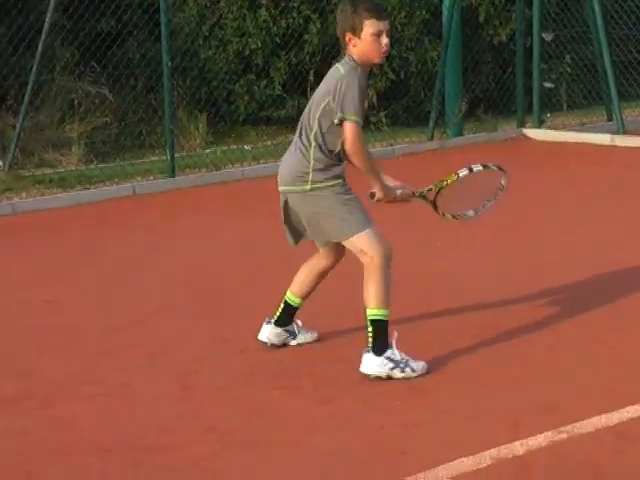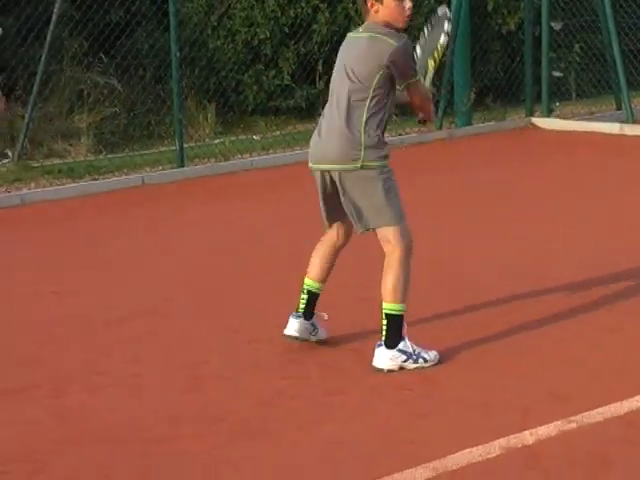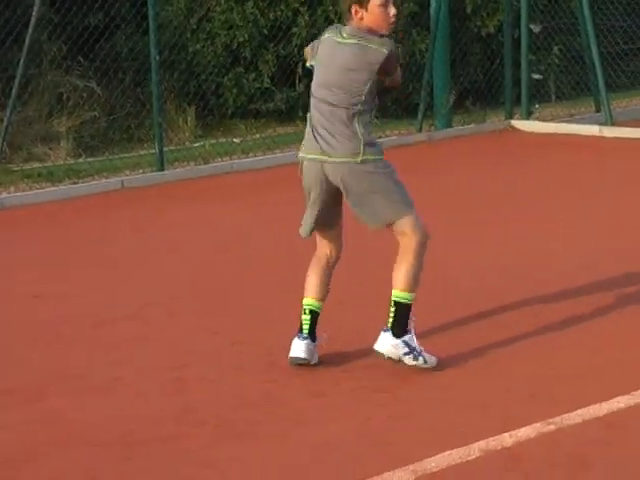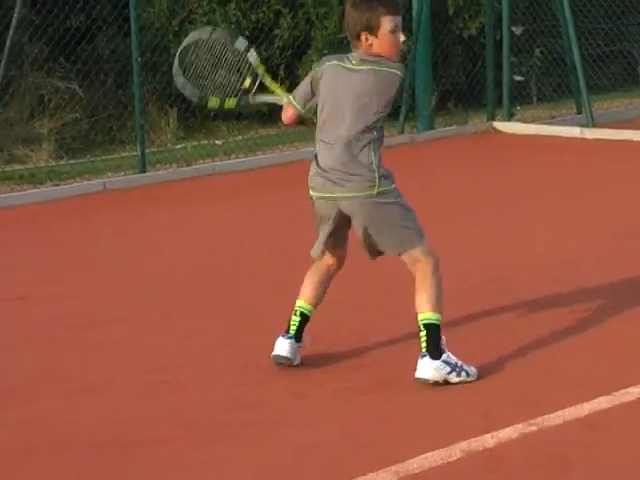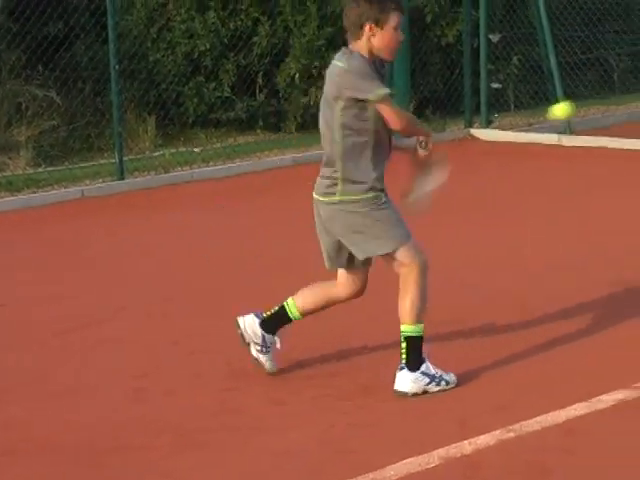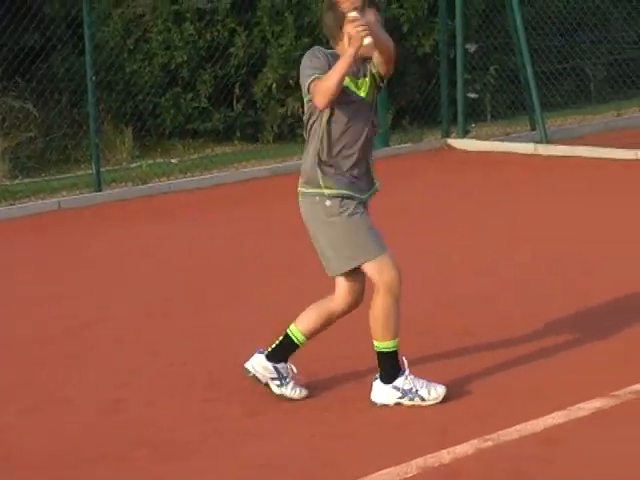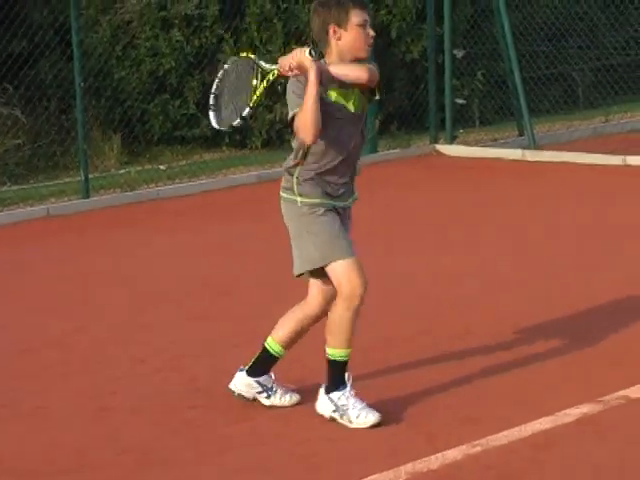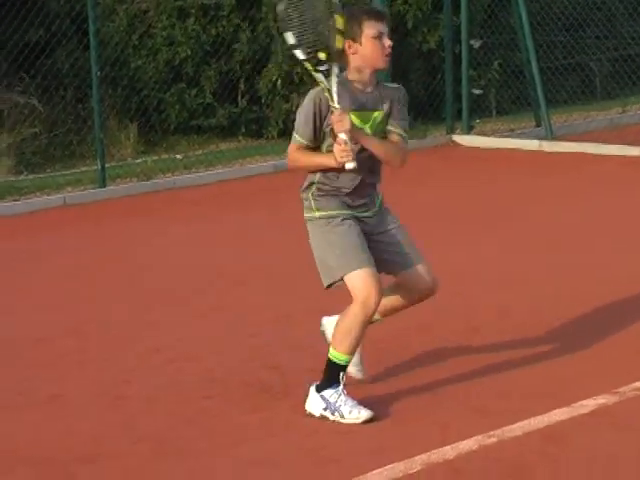
dt=0.2s
person 1, frame 1
left shoulder: (346, 75)
right shoulder: (350, 78)
left elbow: (342, 145)
right elbow: (352, 145)
left wrist: (383, 181)
right wrist: (379, 184)
left hip: (298, 177)
right hip: (314, 181)
left knee: (330, 254)
right knee: (378, 254)
left ankle: (279, 325)
right ankle: (380, 353)
person 1, frame 2
left shoulder: (353, 38)
right shoulder: (395, 45)
right elbow: (420, 102)
left wrist: (401, 93)
right wrist: (429, 112)
left hip: (323, 155)
right hip: (360, 159)
left knee: (336, 234)
right knee: (399, 245)
left ankle: (303, 317)
right ankle: (392, 345)
person 1, frame 3
left shoulder: (327, 39)
right shoulder: (383, 50)
right elbow: (394, 81)
left hip: (314, 160)
right hip: (357, 159)
left knee: (327, 251)
right knee: (414, 235)
left ankle: (305, 340)
right ankle: (397, 333)
person 1, frame 4
left shoulder: (325, 68)
right shoulder: (393, 74)
left elbow: (289, 116)
left wrist: (302, 100)
left hip: (323, 186)
right hip: (368, 187)
left knee: (329, 261)
right knee: (426, 265)
left ankle: (290, 339)
right ankle: (434, 357)
person 1, frame 5
left shoulder: (377, 68)
right shoulder: (347, 63)
right elbow: (399, 121)
right wrist: (422, 135)
left hip: (349, 191)
right hip: (351, 192)
left knee: (349, 286)
right knee: (414, 266)
left ankle: (263, 326)
right ankle: (414, 368)
person 1, frame 6
left shoulder: (372, 65)
right shoulder: (318, 57)
left elbow: (389, 59)
right elbow: (322, 99)
right wrist: (349, 49)
left hip: (356, 195)
right hip: (328, 195)
left knee: (350, 296)
right knee: (388, 280)
left ankle: (272, 361)
right ankle: (391, 379)
person 1, frame 7
left shoulder: (359, 72)
right shoulder: (298, 78)
left elbow: (367, 75)
right elbow: (309, 136)
left wrist: (316, 62)
right wrist: (312, 74)
left hip: (340, 200)
right hip: (305, 199)
left knee: (324, 299)
right knee: (353, 284)
left ankle: (253, 374)
right ankle: (336, 391)
person 1, frame 8
left shoulder: (392, 95)
right shoulder: (321, 98)
left elbow: (398, 158)
right elbow: (294, 156)
left wrist: (358, 136)
right wrist: (332, 158)
left hip: (370, 206)
right hip: (328, 210)
left knee: (422, 284)
right knee: (368, 296)
left ankle: (341, 327)
right ankle: (325, 391)
